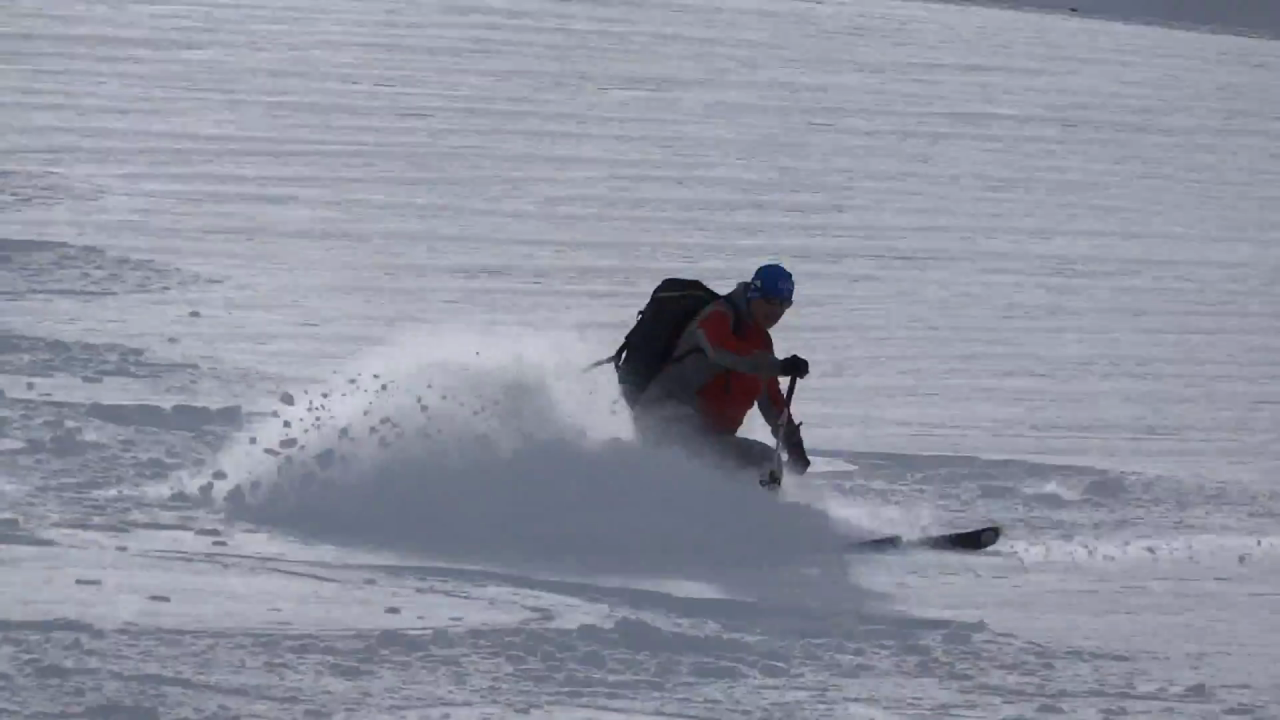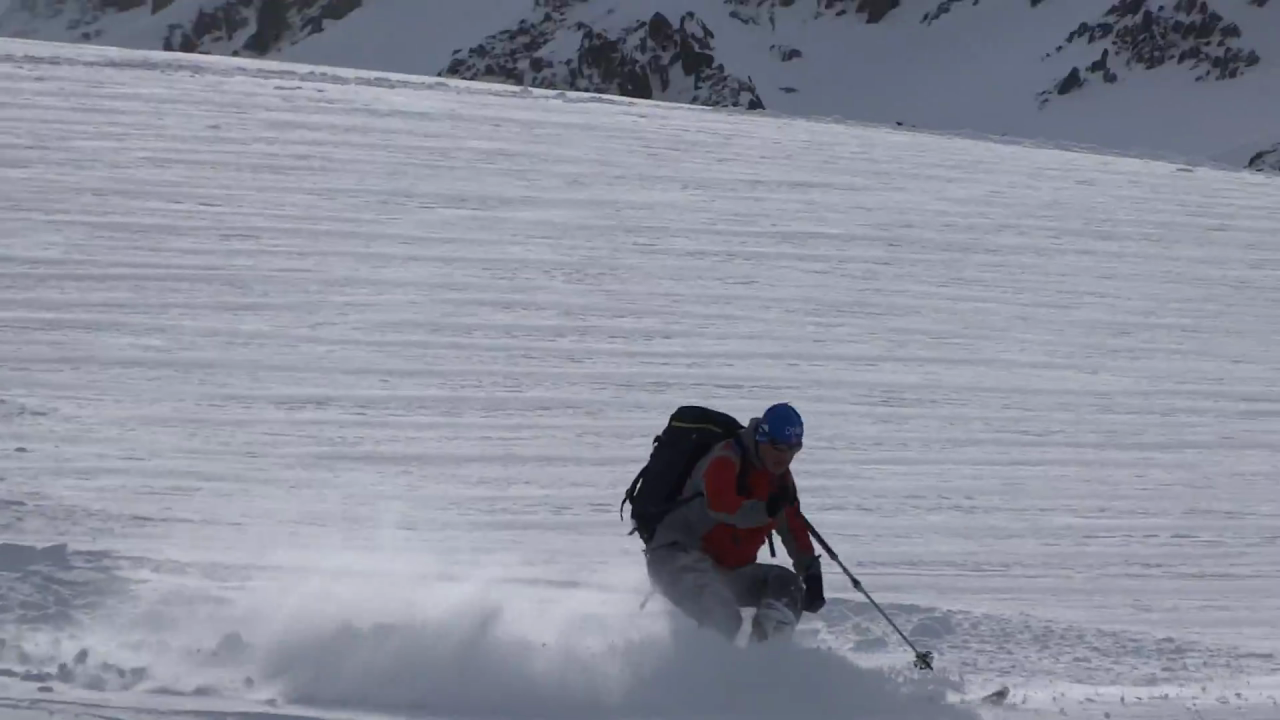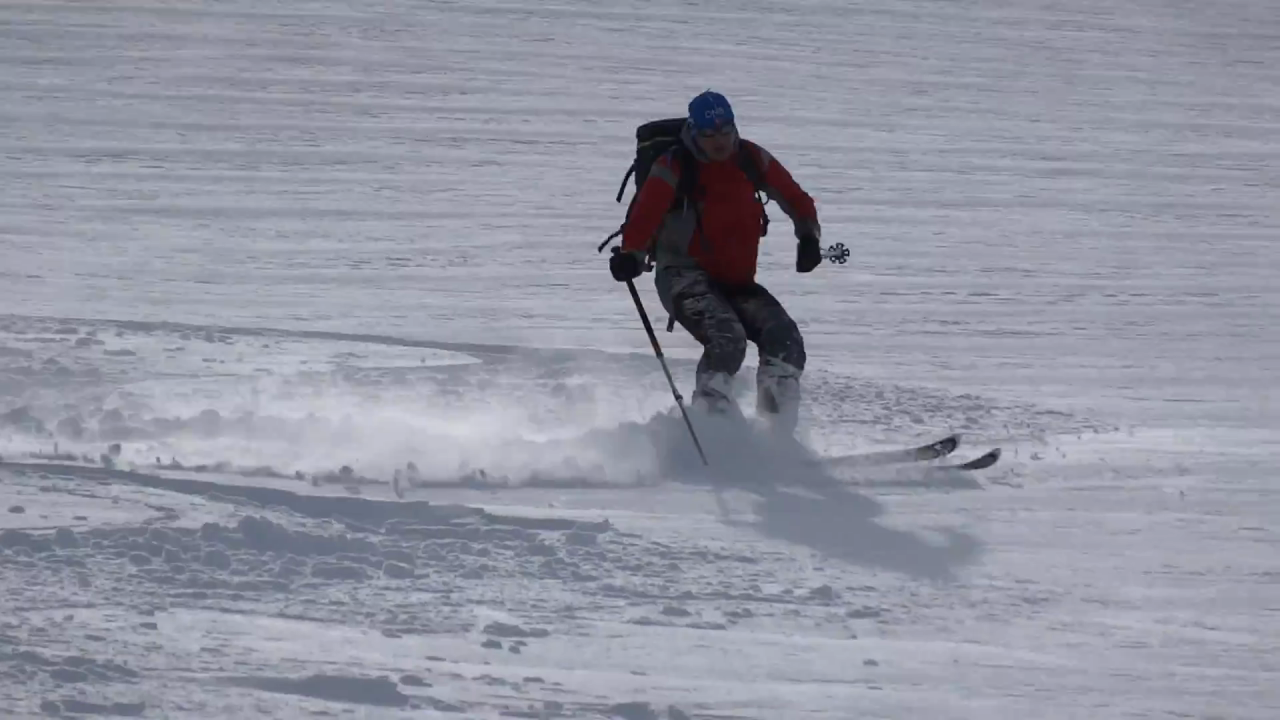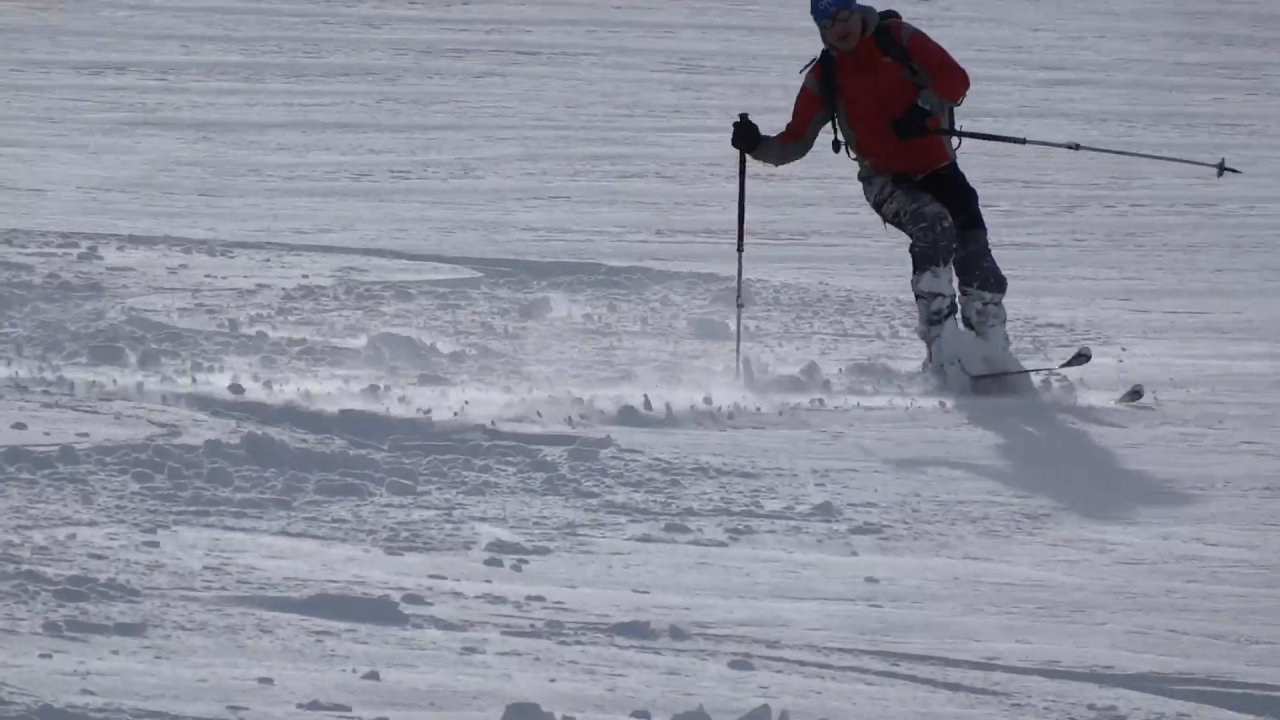
dt=0.3s
person 1, frame 1
left shoulder: (761, 340)
right shoulder: (720, 315)
left elbow: (771, 398)
right elbow: (721, 349)
left wrist: (793, 443)
right wrist: (780, 366)
left hip: (707, 433)
right hip: (667, 415)
left knee: (768, 463)
person 1, frame 2
left shoulder: (778, 477)
right shoulder: (727, 459)
left elbow: (793, 526)
right elbow: (719, 503)
left wrist: (811, 573)
right wrist: (766, 510)
left hip: (723, 567)
right hip: (678, 554)
left knee: (787, 584)
right knee: (723, 616)
person 1, frame 3
left shoulder: (752, 158)
right shoulder: (672, 168)
left elbow: (797, 200)
right elbow: (640, 223)
left wrist: (809, 237)
right wrist: (630, 257)
left hip: (735, 278)
right hip: (688, 276)
left knee: (784, 338)
right knee: (728, 341)
left ankle: (779, 432)
person 1, frame 4
left shoulder: (898, 36)
right shoulder: (821, 77)
left elbow: (955, 79)
right elbow: (794, 144)
left wrist: (924, 109)
right wrist: (757, 145)
left hip: (938, 169)
right hip: (885, 178)
left knee: (976, 258)
right knee: (935, 225)
